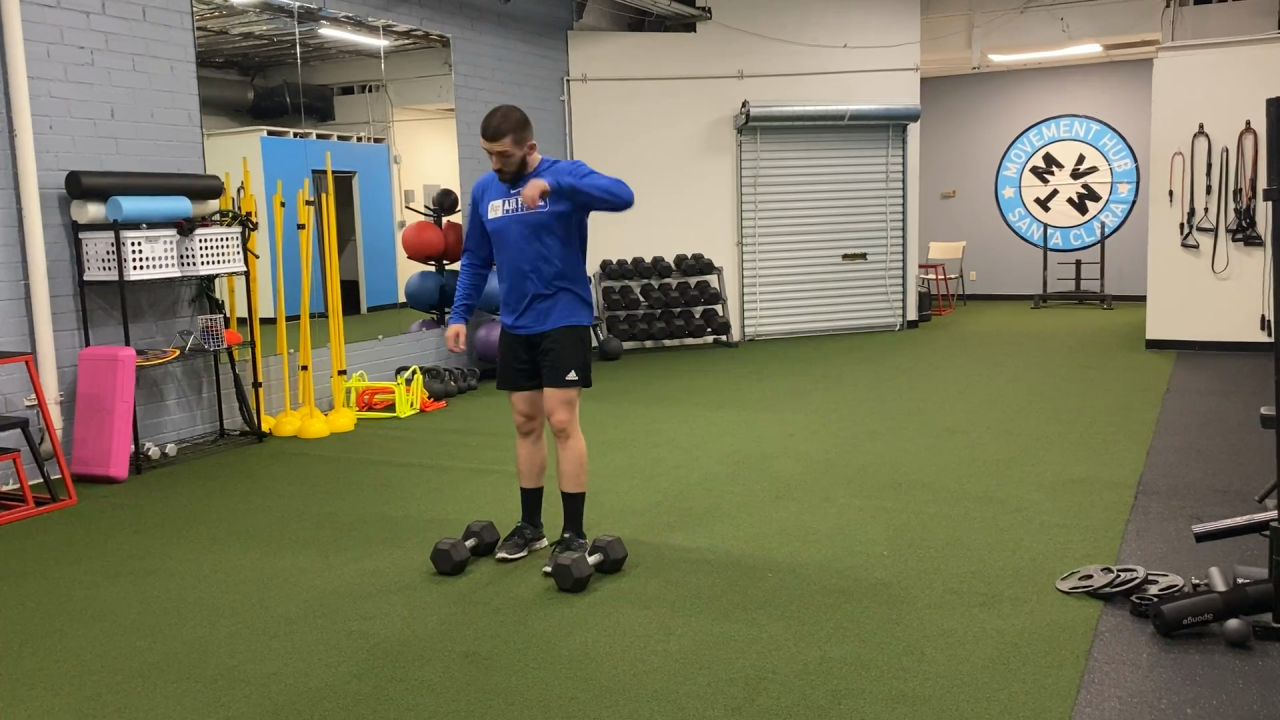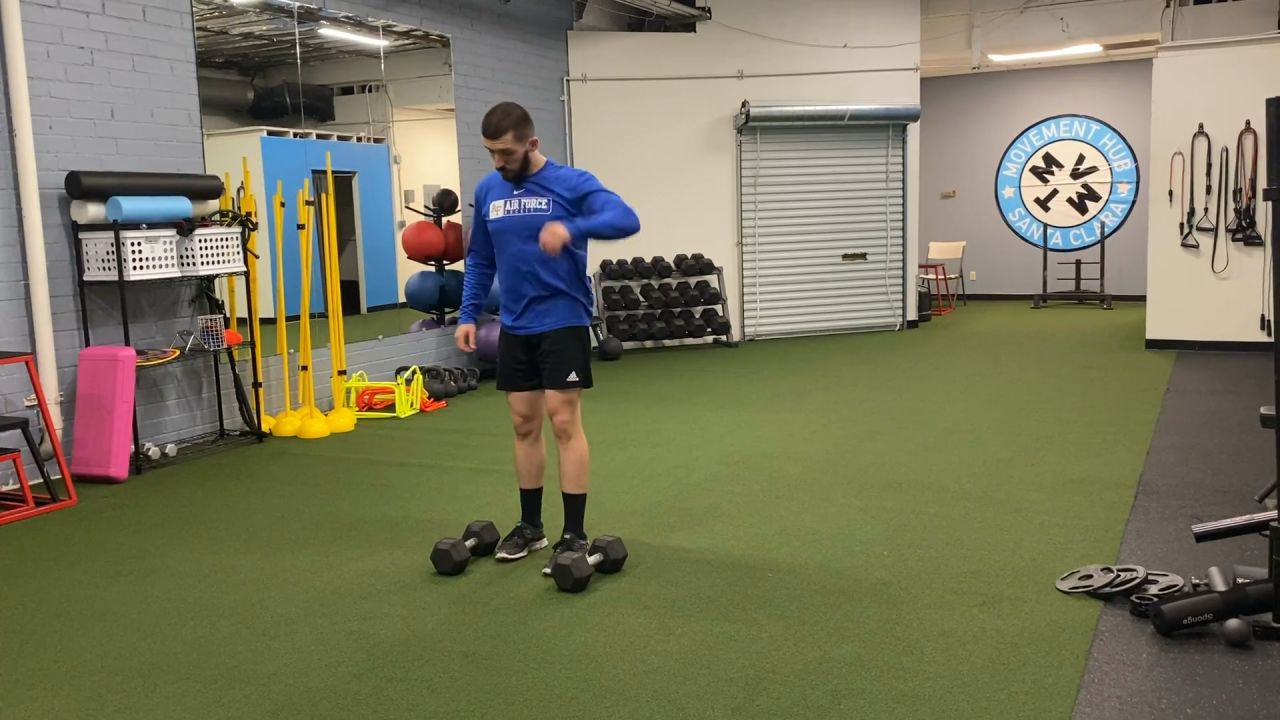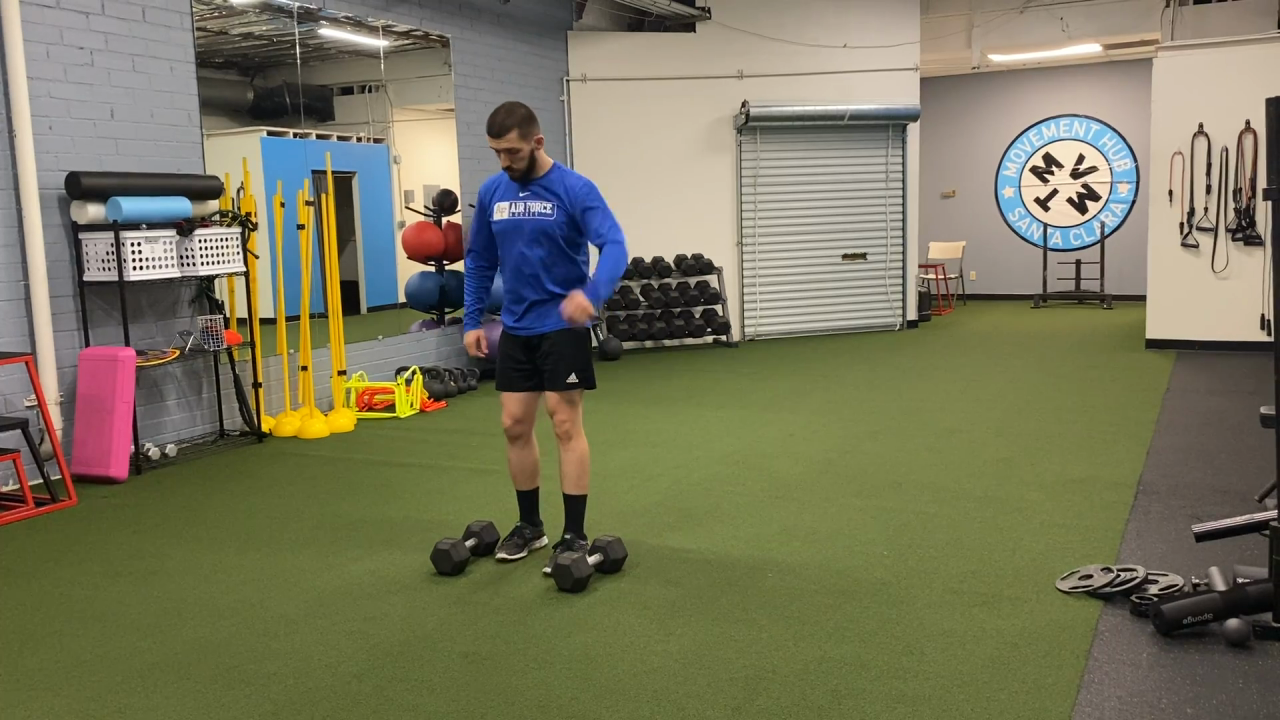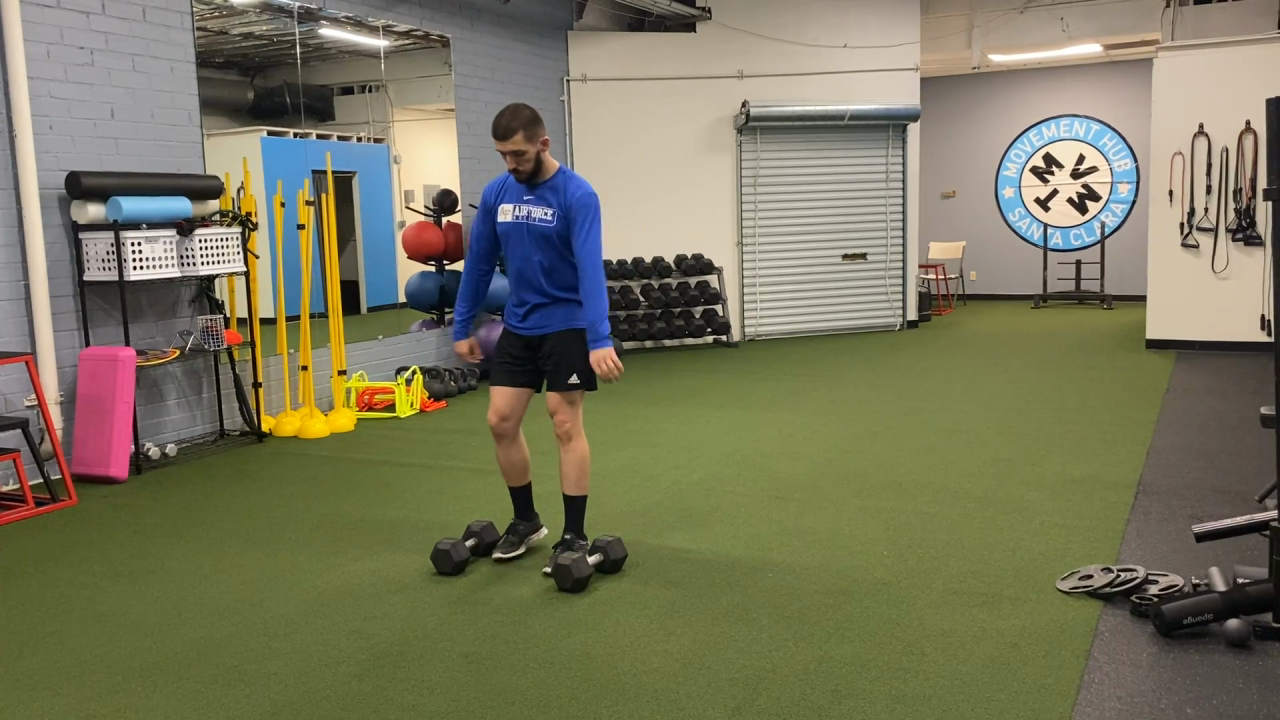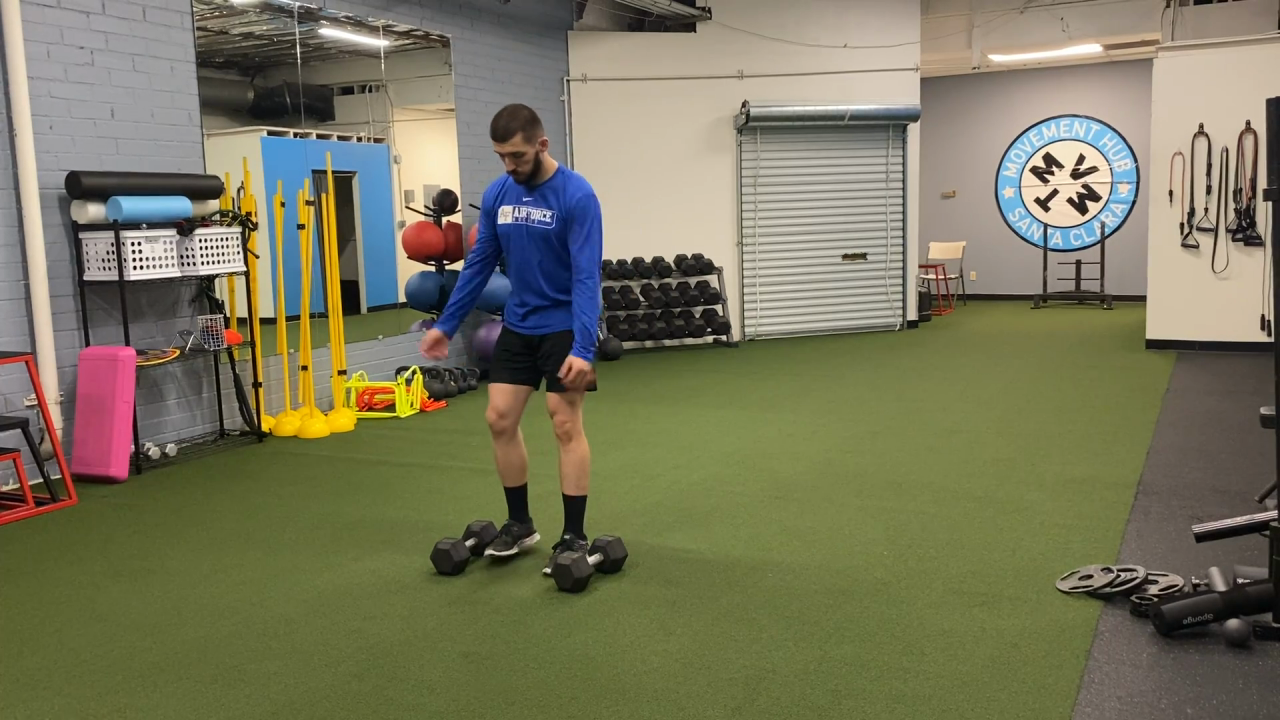
dt=0.1s
person 1, frame 1
left shoulder: (565, 177)
right shoulder: (483, 192)
left elbow: (622, 196)
right elbow: (475, 260)
left wrist: (552, 181)
right wrist: (459, 314)
left hip: (564, 321)
right hip: (515, 326)
left knee: (562, 423)
right knee: (526, 425)
left ankle: (574, 533)
right ankle: (531, 525)
person 1, frame 2
left shoulder: (568, 183)
right shoulder: (486, 192)
left elbow: (626, 219)
right elbow: (479, 260)
left wrist: (572, 229)
right wrist: (467, 315)
left hip: (562, 325)
right hip: (514, 327)
left knee: (564, 425)
right knee: (524, 425)
left ankle: (574, 535)
right ankle: (530, 525)
person 1, frame 3
left shoulder: (573, 190)
right shoulder: (491, 192)
left elbow: (614, 250)
right elbow: (478, 262)
left wrist: (591, 294)
right wrist: (473, 320)
left hip: (563, 327)
right hip: (515, 328)
left knee: (566, 426)
right knee: (514, 428)
left ankle: (574, 535)
right ankle: (530, 525)
person 1, frame 4
left shoulder: (577, 194)
right shoulder: (495, 194)
left elbow: (590, 268)
right elbow: (478, 264)
left wrist: (601, 339)
right wrist: (462, 327)
left hip: (569, 328)
right hip: (516, 328)
left knee: (566, 428)
right knee: (501, 423)
left ankle: (575, 535)
right ankle: (525, 521)
person 1, frame 5
left shoulder: (577, 196)
right shoulder: (497, 194)
left elbow: (586, 275)
right elbow: (479, 263)
left wrist: (583, 345)
right wrist: (446, 324)
left hip: (561, 328)
right hip: (517, 326)
left knee: (566, 427)
right knee: (500, 421)
left ankle: (574, 536)
right ankle: (520, 523)
